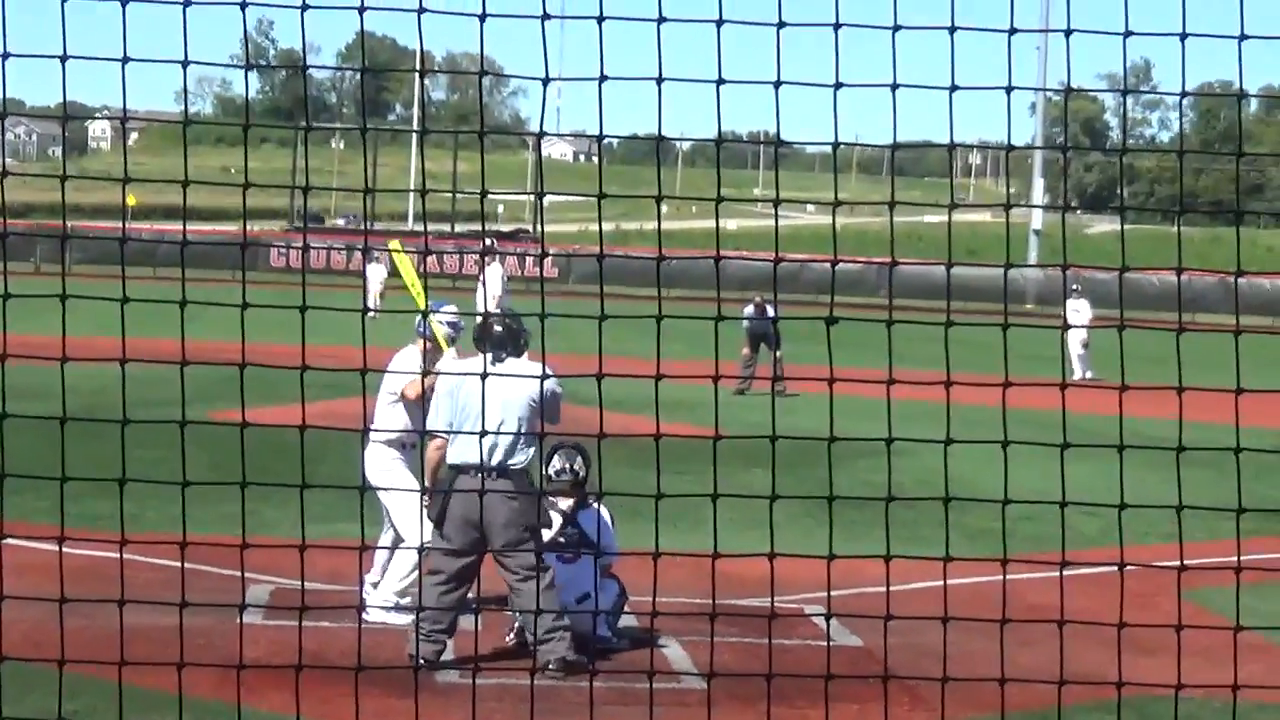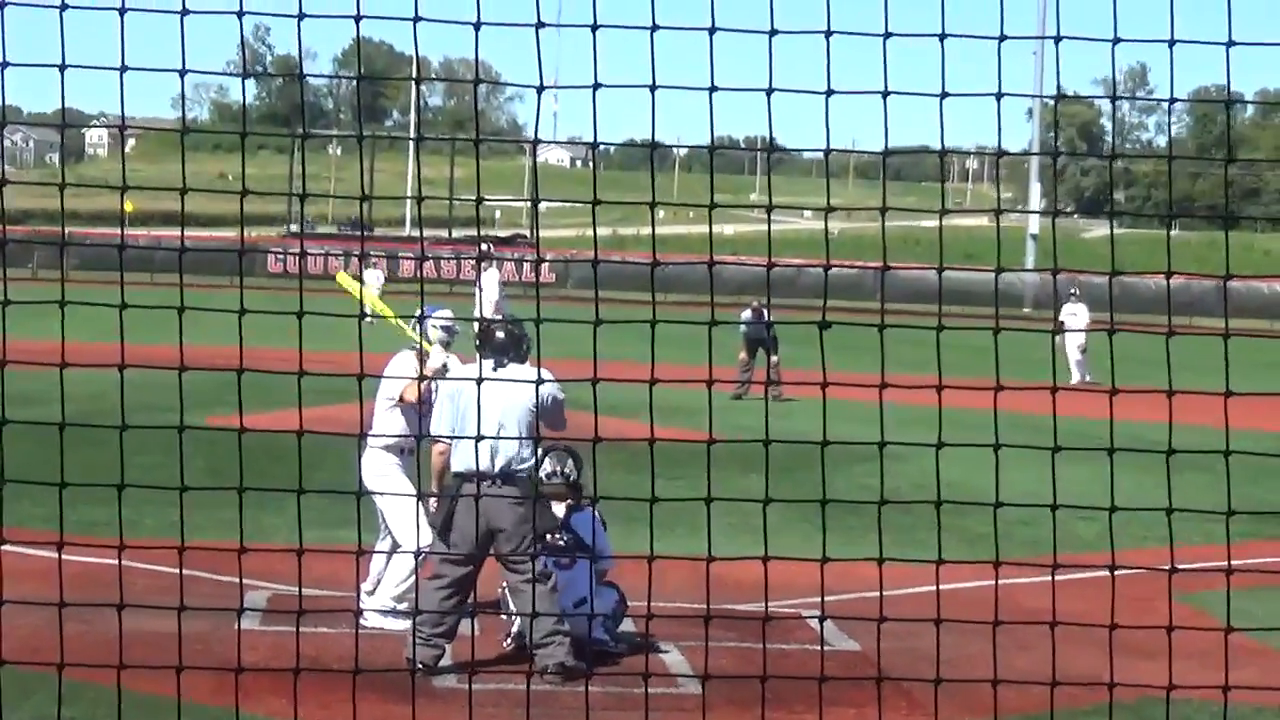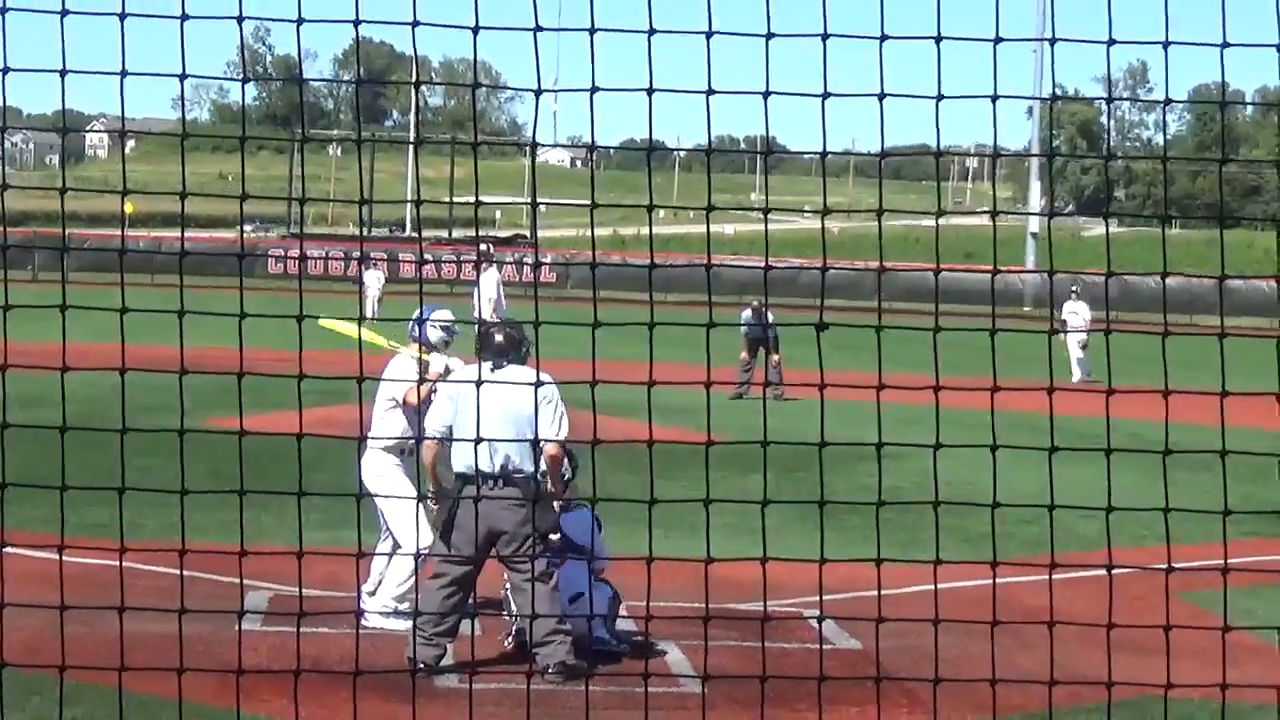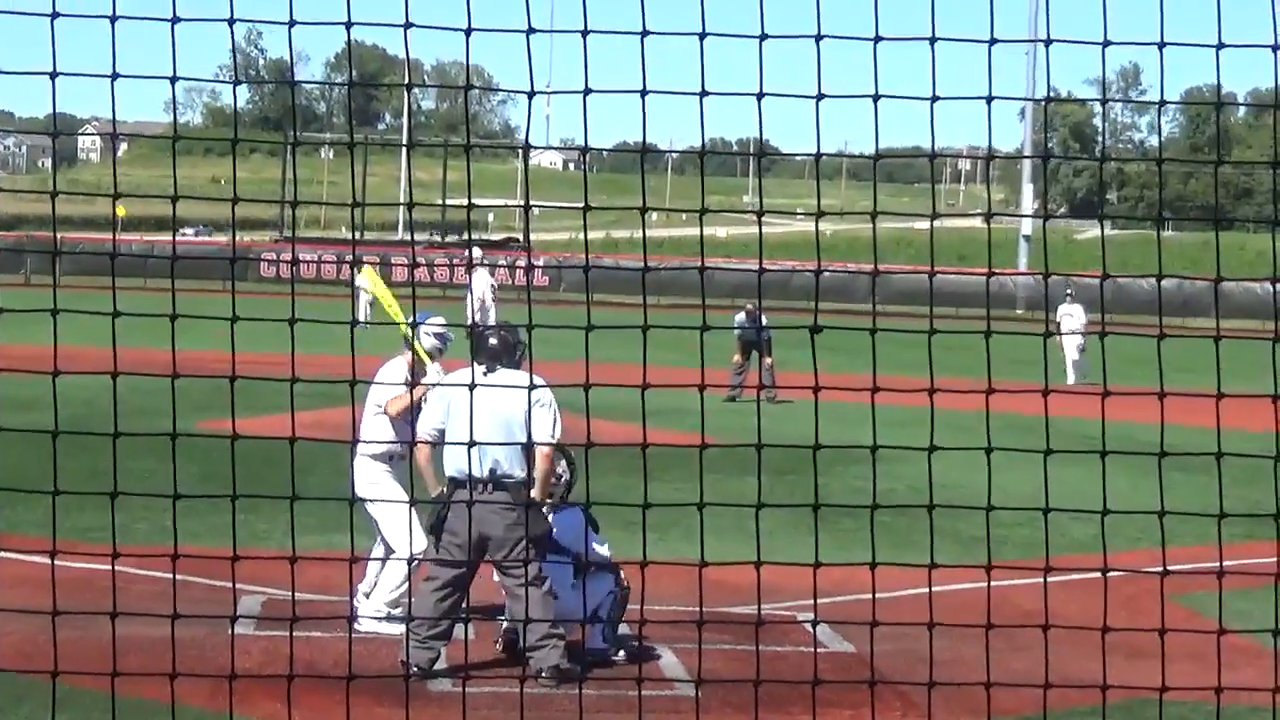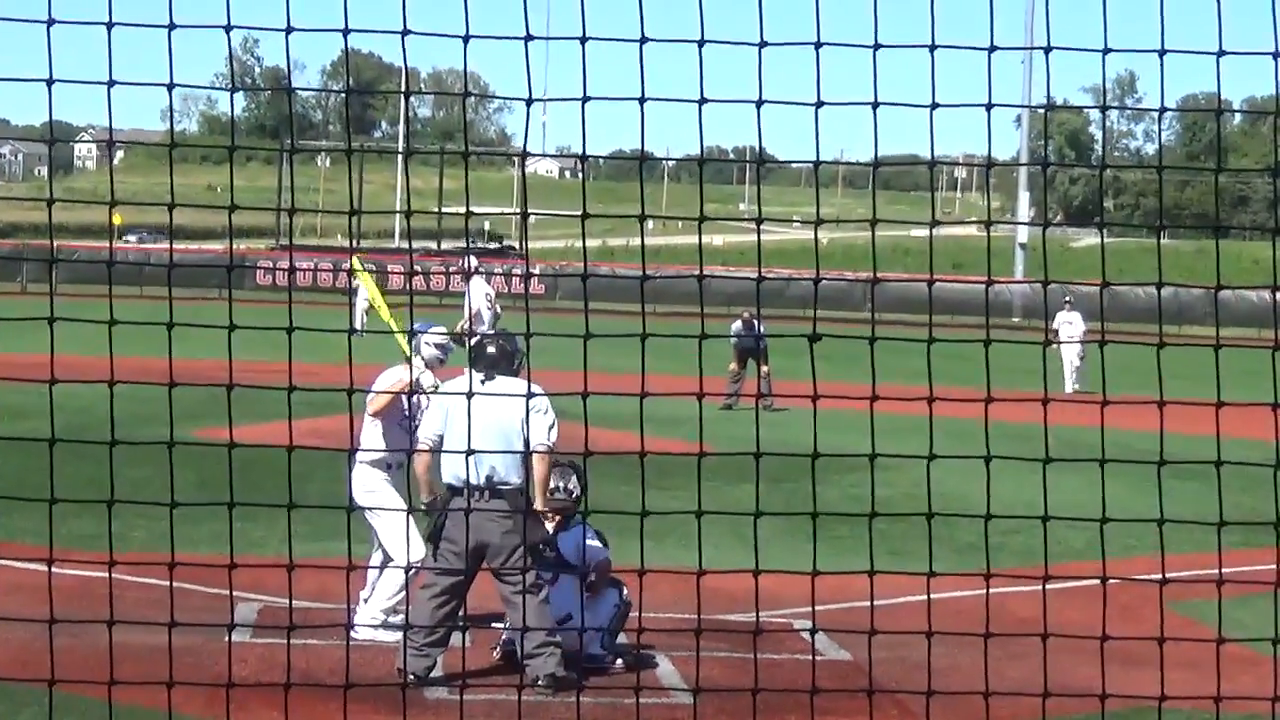
dt=0.4s
person 1, frame 1
left shoulder: (454, 372)
right shoulder: (538, 376)
left elbow: (437, 442)
right elbow: (552, 417)
left wrist: (429, 485)
left hip: (461, 486)
right hip: (511, 488)
left knee: (444, 572)
right knee: (530, 574)
left ankle: (425, 649)
right ankle: (555, 652)
person 1, frame 2
left shoulder: (457, 378)
right shoulder: (540, 382)
left elbow: (441, 447)
right elbow: (558, 427)
left wrist: (438, 489)
left hip: (466, 493)
right hip: (516, 495)
left knee: (446, 577)
right knee: (533, 580)
left ankle: (422, 653)
right ankle: (555, 658)
person 1, frame 3
left shoulder: (458, 380)
right shoulder: (539, 383)
left elbow: (430, 440)
right elbow: (553, 449)
left wrist: (434, 486)
right wrist: (554, 487)
left hip: (469, 495)
right hip: (519, 497)
left knee: (447, 577)
right knee: (535, 579)
left ankle: (424, 653)
right ankle: (556, 658)
person 1, frame 4
left shoulder: (451, 383)
right shoulder: (533, 387)
left elbow: (422, 444)
right elbow: (546, 450)
left wrist: (436, 491)
right wrist: (537, 496)
left hip: (460, 500)
right hip: (510, 501)
left knee: (441, 582)
right knee: (529, 584)
left ankle: (417, 658)
right ankle: (549, 662)
person 1, frame 5
left shoulder: (449, 390)
right shoulder: (531, 395)
left elbow: (424, 449)
right elbow: (541, 451)
left wrist: (429, 498)
right wrist: (539, 503)
left hip: (457, 506)
right hip: (507, 508)
left knee: (437, 588)
right knee: (525, 590)
left ankle: (414, 666)
right ankle: (546, 670)
person 2, frame 1
left shoulder: (428, 362)
right shoulder: (408, 359)
right elbow: (411, 393)
right wrist: (438, 370)
left hip: (399, 456)
right hip: (387, 456)
left knee: (398, 527)
right knee: (420, 534)
left ankle: (375, 587)
right ankle: (381, 604)
person 2, frame 2
left shoulder: (422, 365)
right shoulder: (404, 363)
right elbow: (411, 397)
left wrist: (450, 373)
right wrist: (431, 370)
left hip: (396, 462)
right hip: (384, 462)
left knee: (393, 535)
right knee: (418, 539)
left ankle: (372, 595)
right ankle: (379, 609)
person 2, frame 3
left shoulder: (422, 366)
right shoulder: (404, 365)
right elbow: (414, 399)
left wrist: (451, 374)
right wrist: (435, 373)
left hip: (394, 463)
right hip: (385, 463)
left knee: (394, 535)
right knee: (418, 540)
left ankle: (373, 596)
right ankle: (380, 609)
person 2, frame 4
left shoulder: (415, 375)
right shoulder: (395, 371)
right elbow: (394, 409)
left wrist: (439, 387)
right wrist: (426, 384)
left hip: (387, 468)
right hip: (374, 470)
left knee: (391, 539)
right knee: (412, 545)
left ankle: (368, 597)
right ankle: (372, 613)
person 2, frame 5
left shoulder: (419, 386)
right shoulder: (394, 377)
right elbow: (373, 408)
left wrist: (432, 393)
right wrist: (408, 379)
left hip: (389, 477)
right hip: (374, 478)
left knee: (389, 547)
right knee: (411, 553)
left ankle: (370, 607)
right ankle: (368, 621)
person 3, frame 1
right shoulder: (598, 511)
right elbow: (607, 563)
right hip: (585, 614)
right knee: (613, 584)
left ankle: (525, 629)
right ankle: (601, 633)
person 3, frame 2
right shoulder: (590, 515)
right elbow: (603, 568)
right hip: (580, 618)
left knee: (509, 584)
right knee: (613, 593)
left ankle: (520, 632)
right ankle: (598, 636)
person 3, frame 3
right shoulder: (583, 514)
right elbow: (599, 567)
right hip: (577, 613)
left knee: (512, 586)
right knee: (605, 589)
left ankle: (521, 631)
right ankle: (601, 636)
person 3, frame 4
right shoulder: (574, 515)
right elbow: (602, 559)
right wrist: (580, 565)
right hip: (561, 608)
right knee: (612, 576)
left ankle: (511, 633)
right ankle: (601, 645)
person 3, frame 5
right shoulder: (580, 531)
right elbow: (603, 566)
right wrist: (590, 591)
right hip: (569, 631)
right knee: (616, 590)
left ankle: (509, 643)
right ankle: (597, 652)
